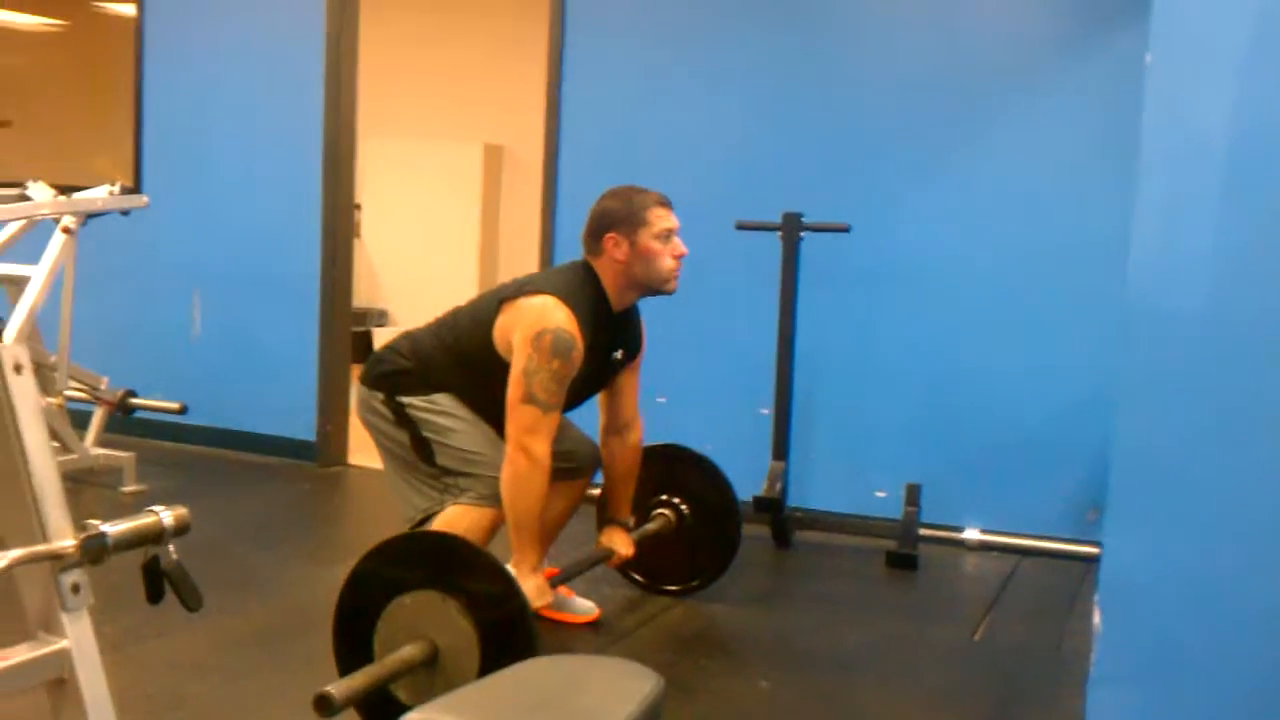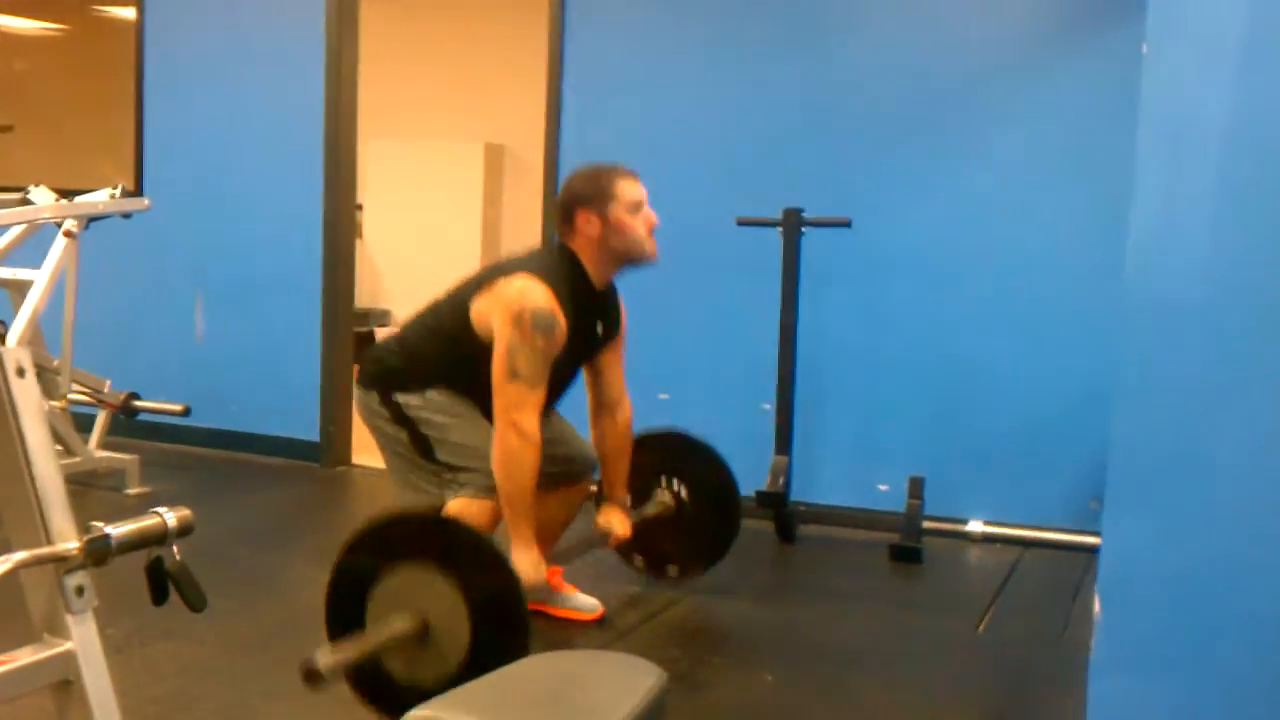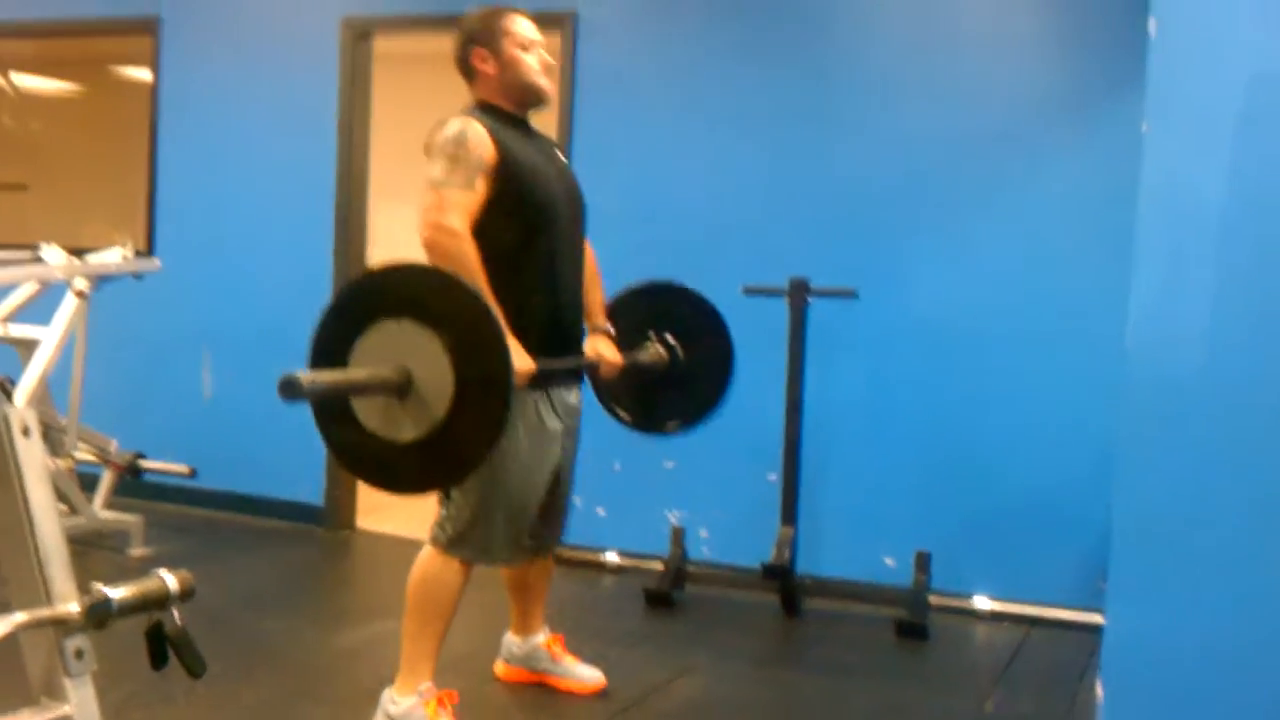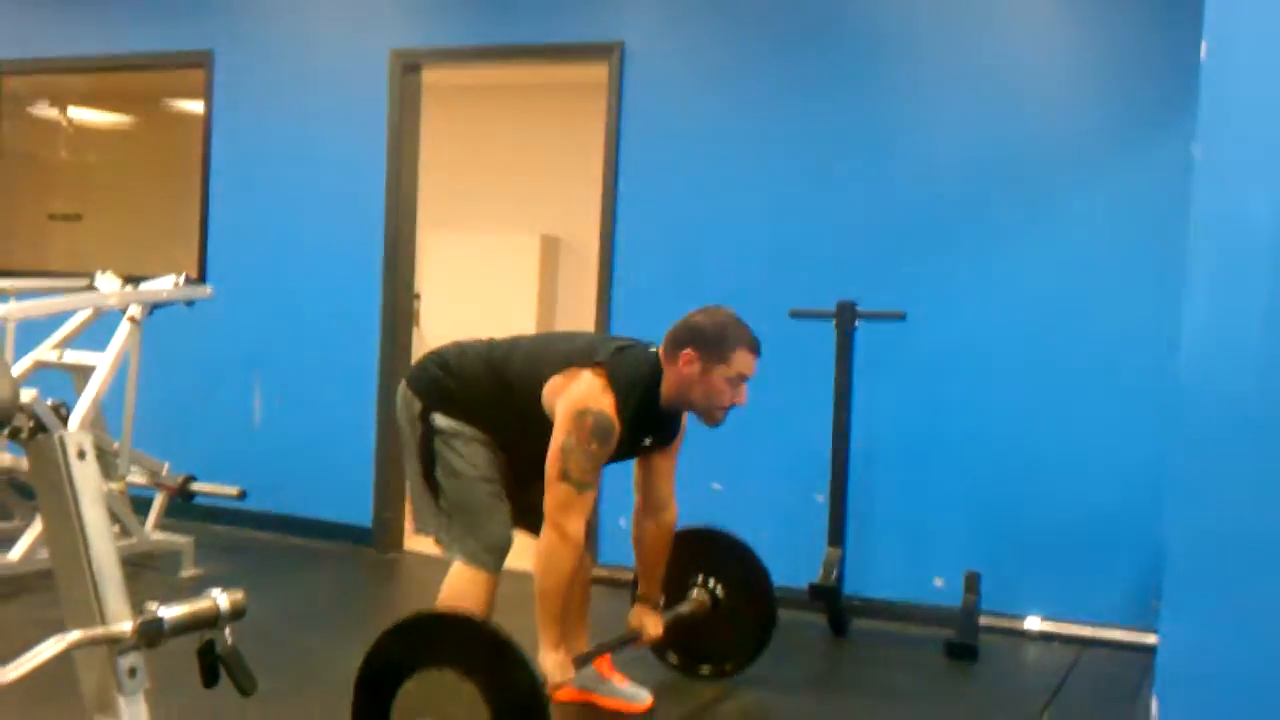
dt=1s
person 1, frame 1
left shoulder: (626, 323)
right shoulder: (555, 321)
left elbow: (623, 429)
right elbow: (526, 453)
left wrist: (619, 522)
right wrist: (526, 570)
left hip: (471, 392)
right hip: (406, 387)
left knee: (579, 459)
right knee: (489, 486)
left ankle: (523, 583)
person 1, frame 2
left shoulder: (605, 304)
right shoulder: (536, 301)
left elbow: (612, 407)
right elbow: (516, 430)
left wrist: (615, 501)
right wrist: (521, 544)
left hip: (470, 388)
right hip: (403, 388)
left knee: (575, 463)
right knee: (486, 484)
left ankle: (532, 580)
person 1, frame 3
left shoulder: (543, 147)
right shoulder: (468, 135)
left elbow: (575, 247)
right elbow: (444, 230)
left wrist: (599, 333)
right wrist: (498, 343)
left hip: (557, 370)
right hip: (503, 370)
left knee: (542, 524)
right knee: (465, 532)
left ankle: (526, 643)
person 1, frame 4
left shoulder: (664, 409)
right shoulder: (598, 402)
left elbow: (657, 511)
right elbow: (561, 528)
left wrist: (649, 601)
right wrist: (550, 648)
left hip: (509, 424)
right hip: (447, 410)
left knee: (577, 542)
right knee: (482, 548)
left ankle: (579, 670)
